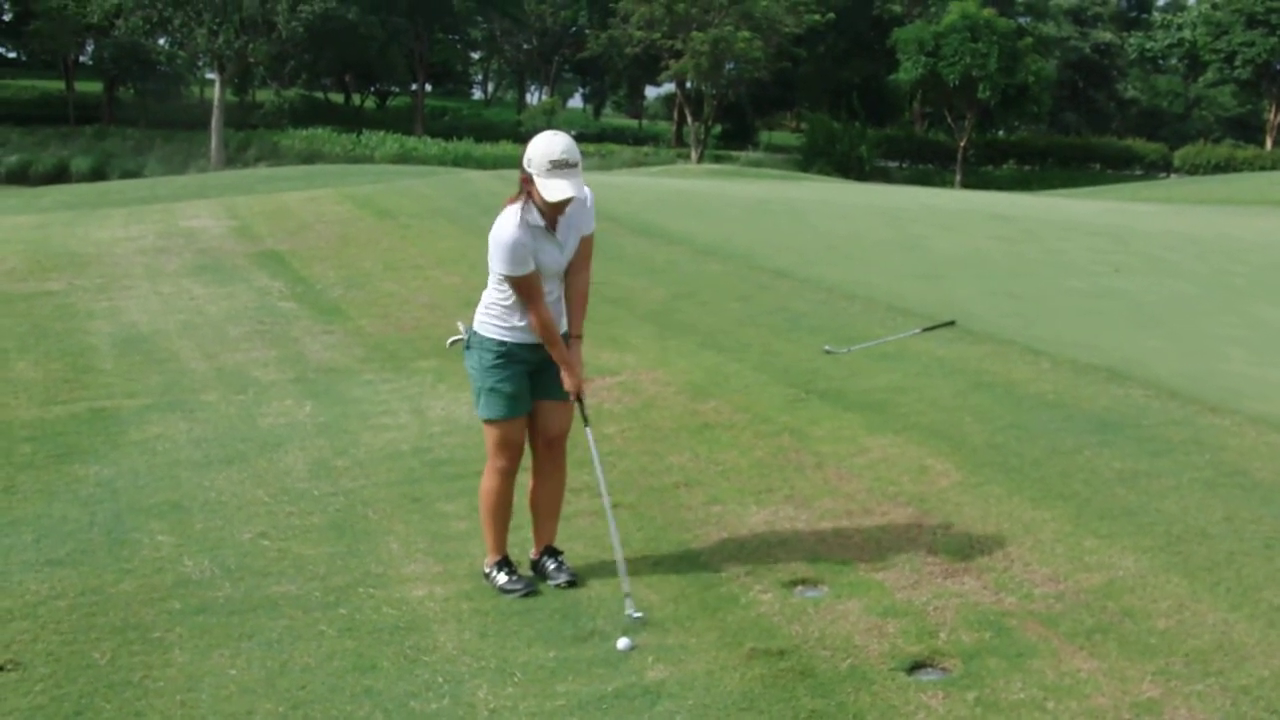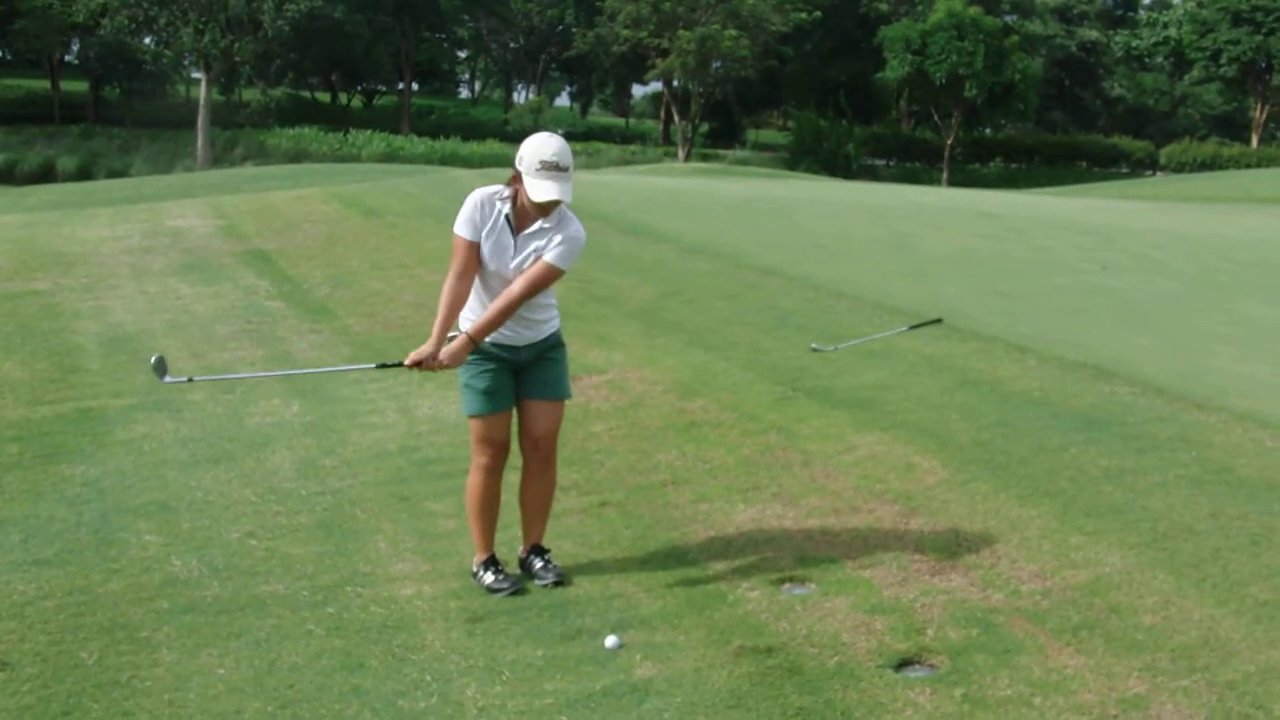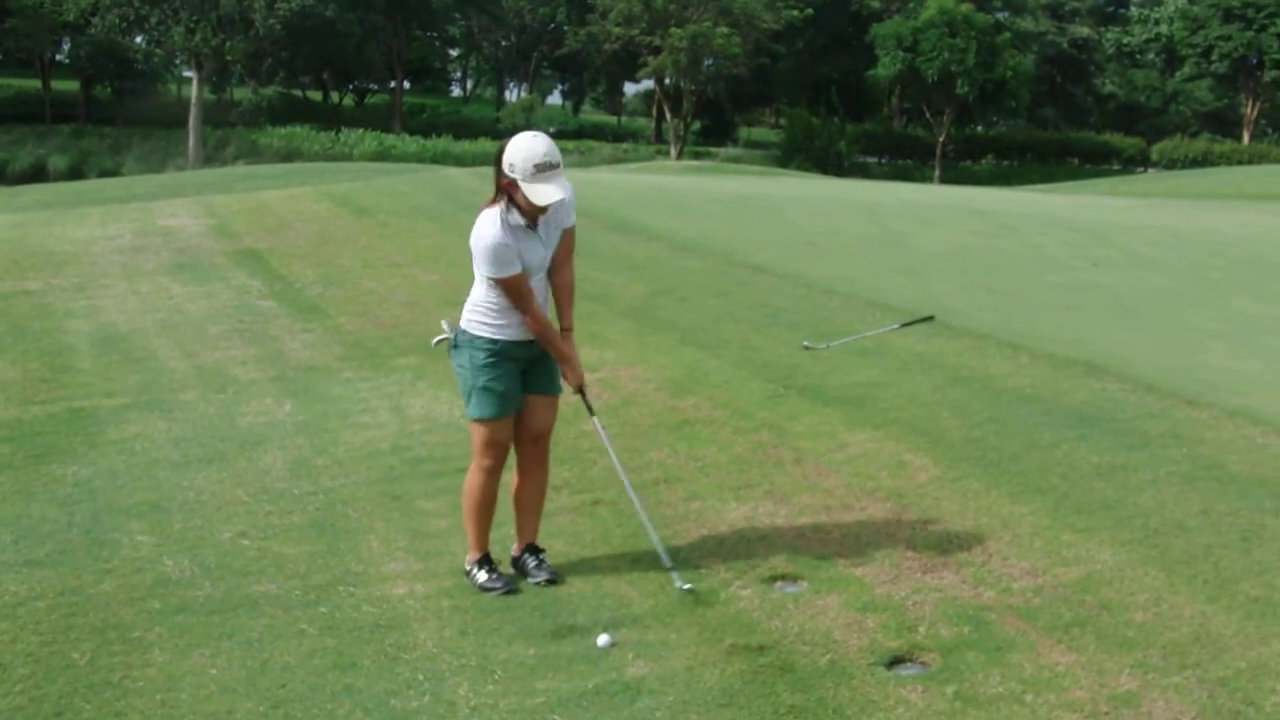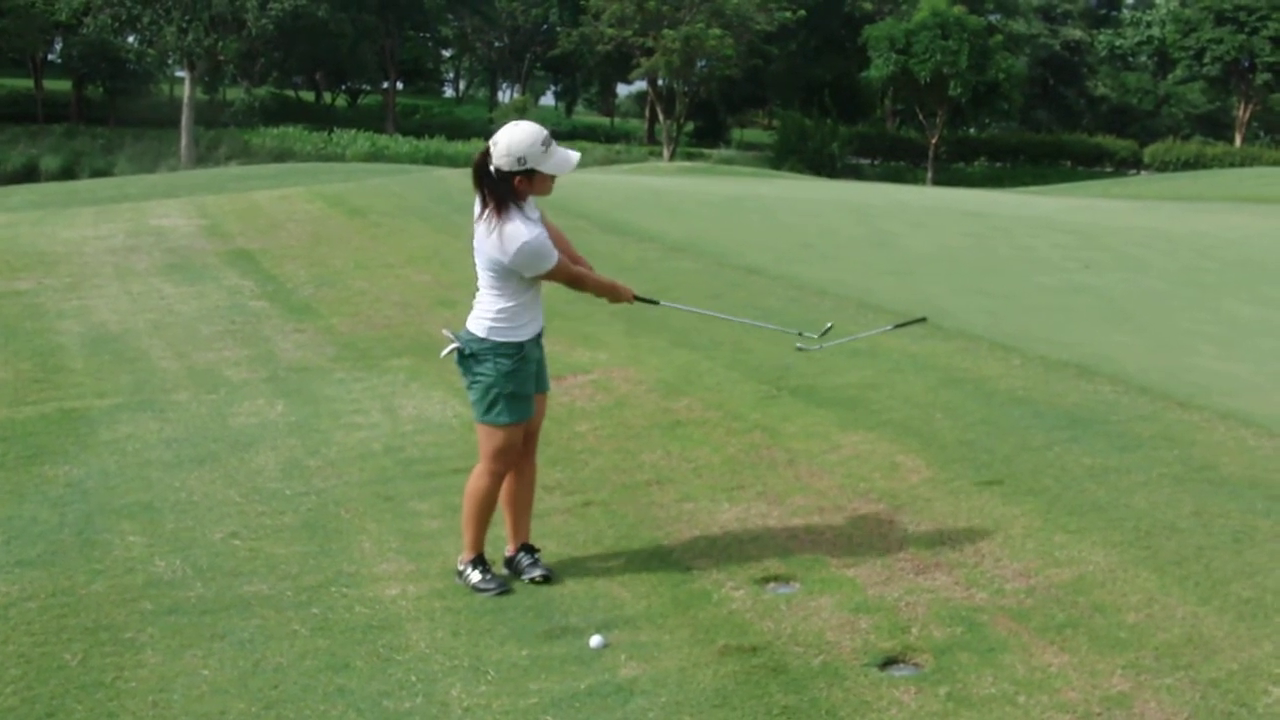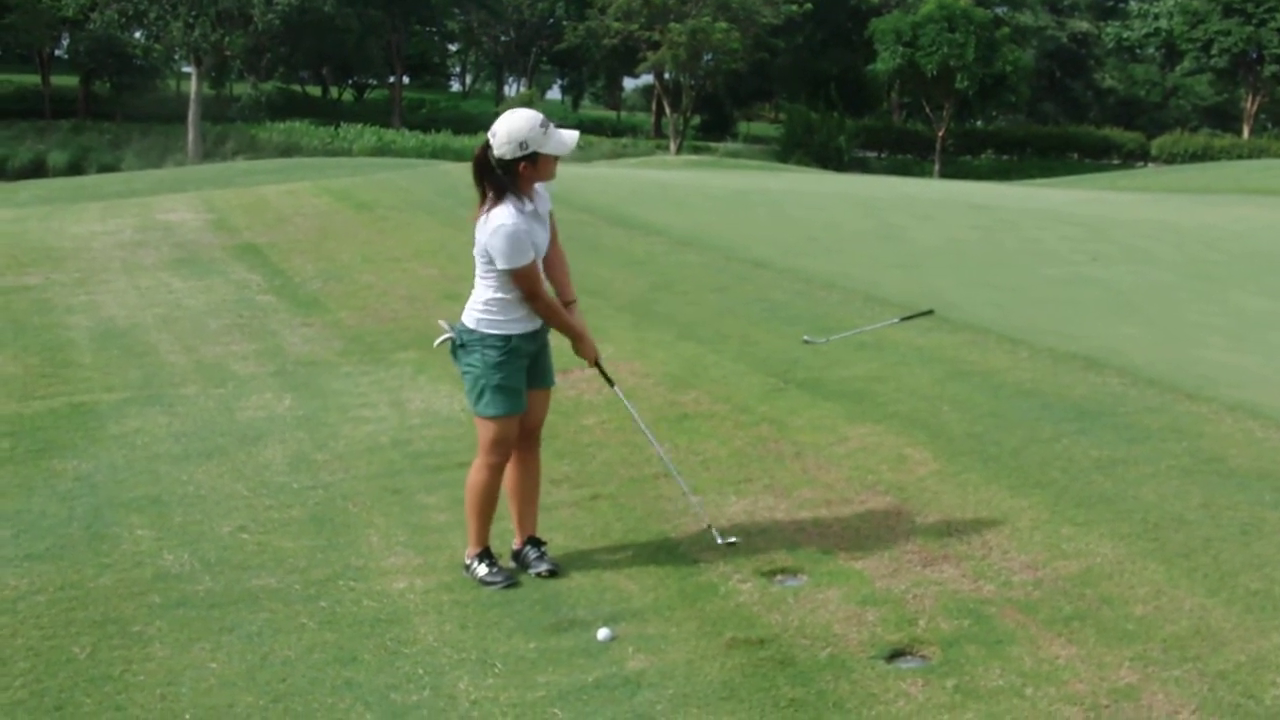
dt=0.4s
person 1, frame 1
left shoulder: (583, 203)
right shoulder: (512, 233)
left elbow: (578, 275)
right elbow: (535, 307)
left wrist: (575, 343)
right wrist: (568, 365)
left hip: (549, 345)
right hip: (500, 347)
left knee: (553, 448)
right knee: (505, 458)
left ankle: (546, 551)
right ankle: (496, 560)
person 1, frame 2
left shoulder: (569, 233)
right shoulder: (481, 204)
left elbow: (517, 295)
right elbow: (460, 276)
left wrist: (463, 344)
right wrist: (435, 340)
left hip: (542, 347)
right hip: (487, 349)
left knee: (542, 449)
right knee: (490, 455)
left ankle: (533, 550)
right ankle: (484, 559)
person 1, frame 3
left shoulder: (562, 200)
right shoulder: (493, 234)
left elbow: (563, 270)
right elbow: (528, 307)
left wrist: (568, 336)
right wrist: (566, 362)
left hip: (536, 341)
right hip: (488, 345)
left knee: (536, 445)
right knee: (491, 455)
left ankle: (526, 548)
right ankle: (477, 558)
person 1, frame 4
left shoulder: (506, 192)
right shoulder: (522, 239)
left elbow: (550, 230)
right elbow: (571, 277)
left wrist: (595, 274)
right wrist: (614, 290)
left hip: (522, 341)
right hip: (498, 351)
left knee: (525, 448)
right knee: (498, 459)
left ankle: (519, 548)
right ankle: (470, 559)
person 1, frame 5
left shoulder: (536, 192)
right shoulder: (507, 224)
left elbow: (553, 249)
right elbow: (535, 294)
left wrist: (572, 309)
right wrist: (578, 337)
left hip: (530, 334)
right hip: (492, 342)
left knee: (529, 439)
right knee: (496, 450)
left ankle: (527, 541)
right ankle: (477, 553)
